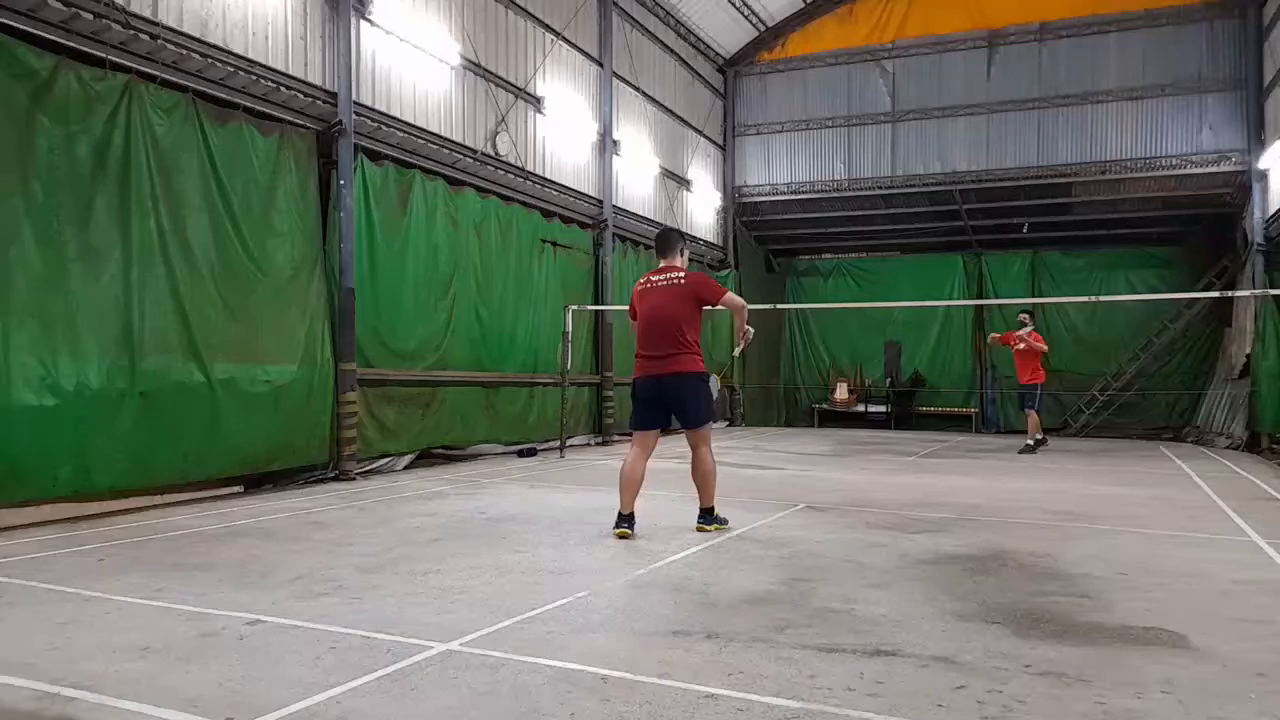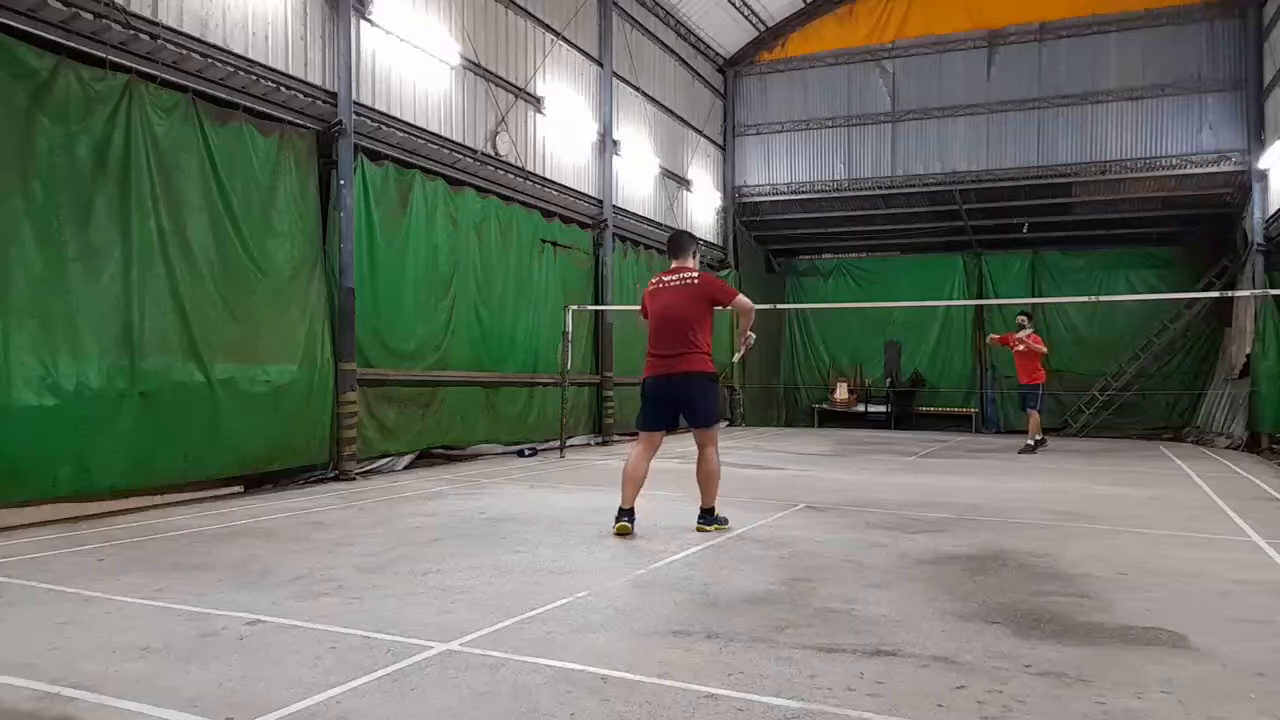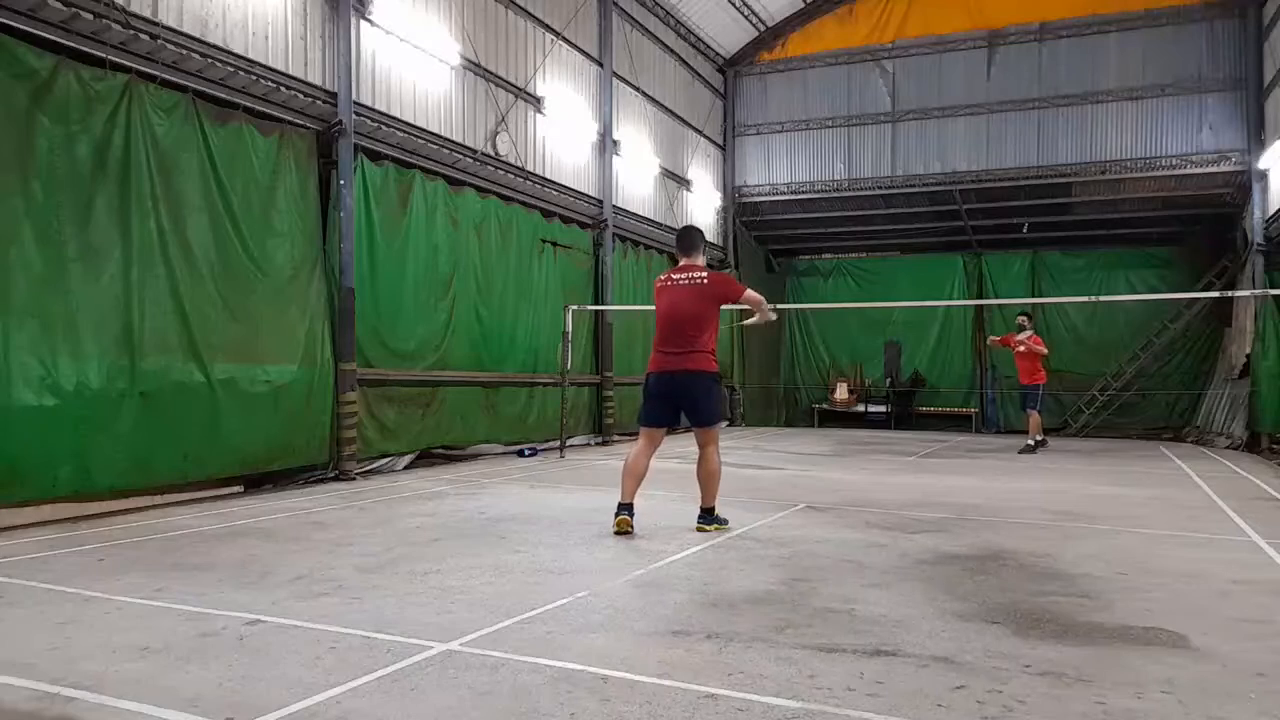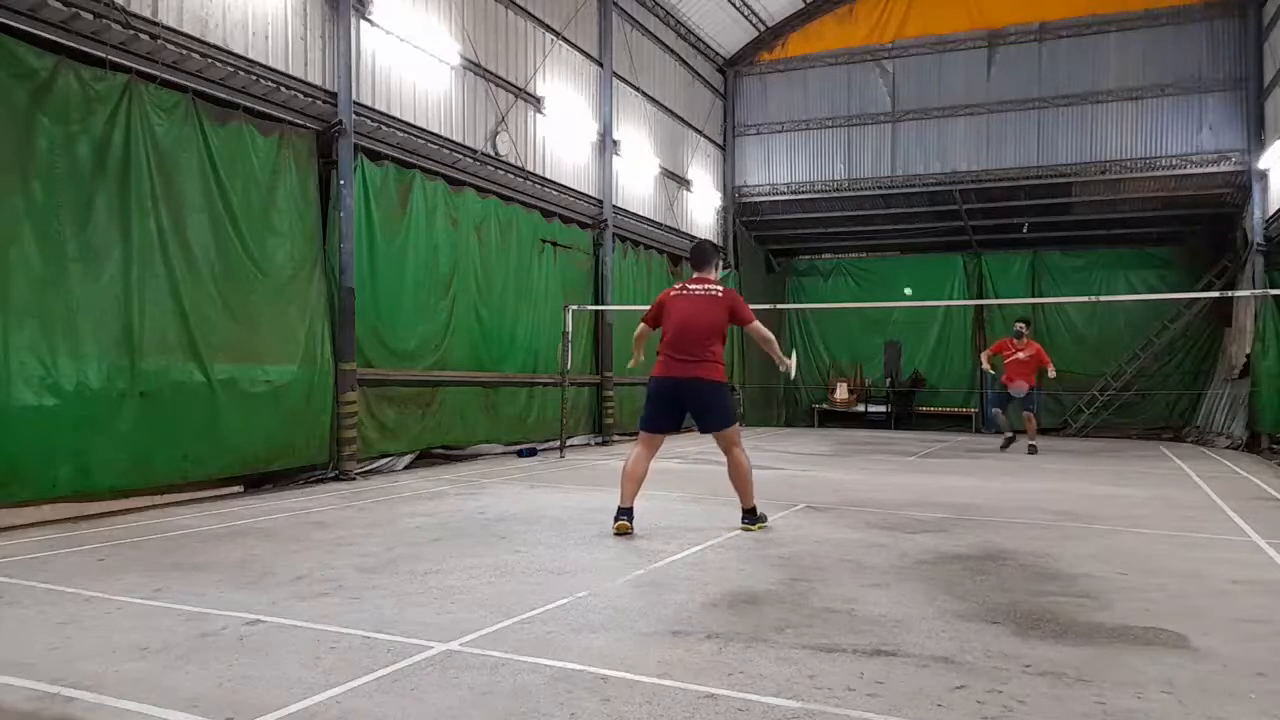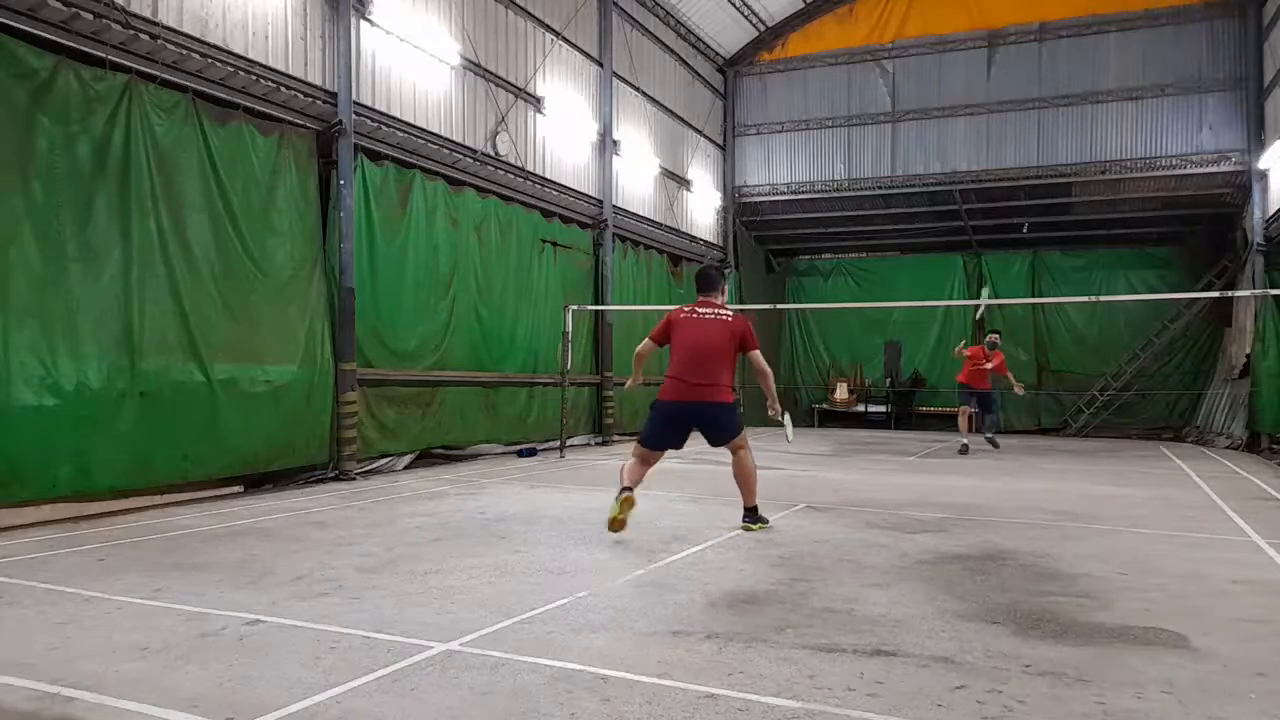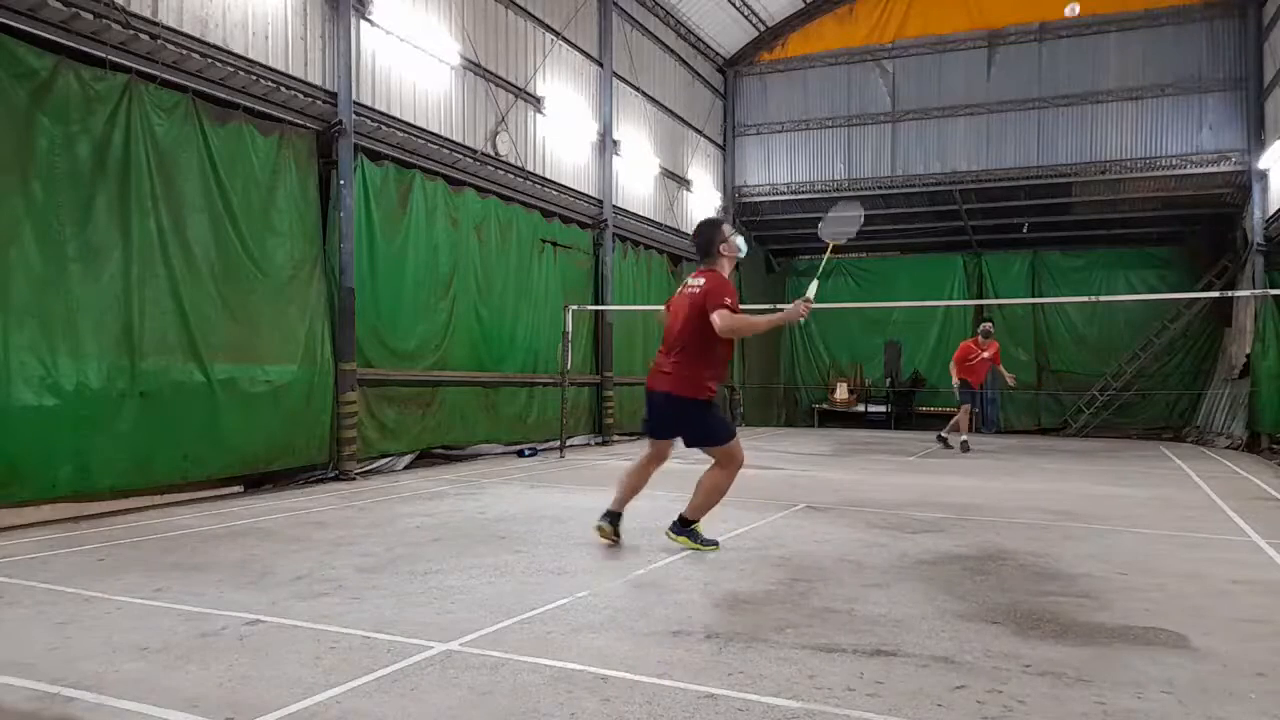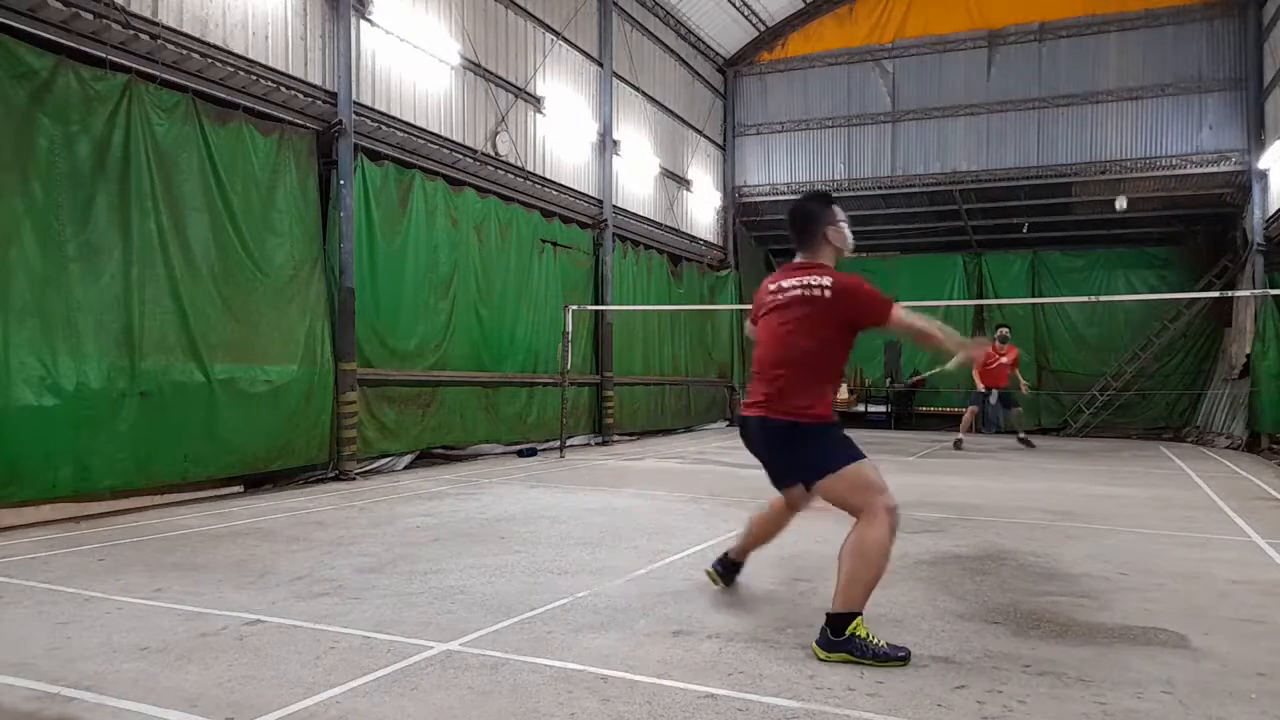
dt=0.5s
person 1, frame 1
left shoulder: (640, 287)
right shoulder: (693, 281)
right elbow: (739, 304)
right wrist: (741, 328)
left hip: (646, 376)
right hip: (685, 374)
left knee: (639, 448)
right knee: (701, 446)
left ankle: (625, 518)
right ankle: (707, 515)
person 1, frame 2
left shoulder: (651, 288)
right shoulder: (704, 281)
right elbow: (747, 307)
right wrist: (743, 334)
left hip: (656, 376)
right hip: (695, 374)
left knee: (644, 447)
right knee: (707, 446)
left ankle: (625, 513)
right ankle: (708, 515)
person 1, frame 3
left shoulder: (662, 283)
right shoulder: (715, 281)
right elbow: (757, 301)
right wrist: (764, 315)
left hip: (660, 373)
right hip: (698, 373)
left knee: (645, 444)
right knee: (709, 446)
left ankle: (625, 510)
right ankle: (708, 515)
person 1, frame 4
left shoulder: (669, 295)
right shoulder: (727, 296)
left elbow: (640, 334)
right elbow: (763, 335)
left wrist: (636, 356)
right wrist: (780, 359)
left hip: (665, 379)
right hip: (707, 380)
left knee: (643, 448)
right knee: (733, 446)
left ankle: (624, 514)
right ankle: (750, 514)
person 1, frame 5
left shoulder: (677, 315)
right shoulder: (738, 322)
left elbow: (641, 352)
right elbow: (762, 370)
left wrist: (635, 376)
right wrist: (773, 403)
left hip: (672, 400)
right hip: (716, 402)
left knee: (640, 460)
right knee: (740, 448)
left ankle: (625, 495)
right ankle: (751, 514)
person 1, frame 6
left shoulder: (692, 282)
right shoulder: (719, 285)
right elbow: (725, 327)
right wrist: (784, 316)
left hip: (658, 389)
right hip: (689, 396)
left knee: (653, 458)
right knee: (730, 460)
left ankle: (612, 517)
right ankle: (684, 525)
person 1, frame 7
left shoulder: (769, 286)
right shoulder: (842, 291)
right elbow: (912, 326)
right wrist: (963, 346)
left hip: (756, 420)
right hip: (800, 426)
left knee: (794, 498)
right knee: (879, 511)
left ankle: (728, 563)
right ankle: (840, 630)
